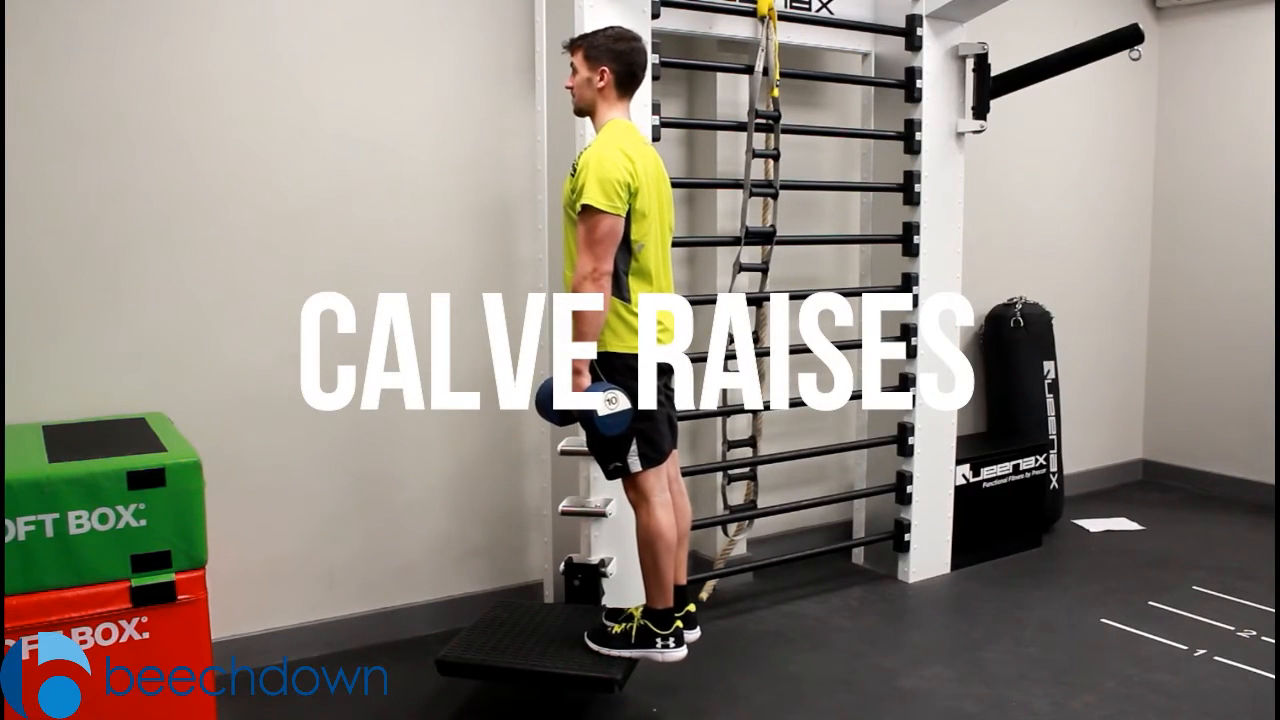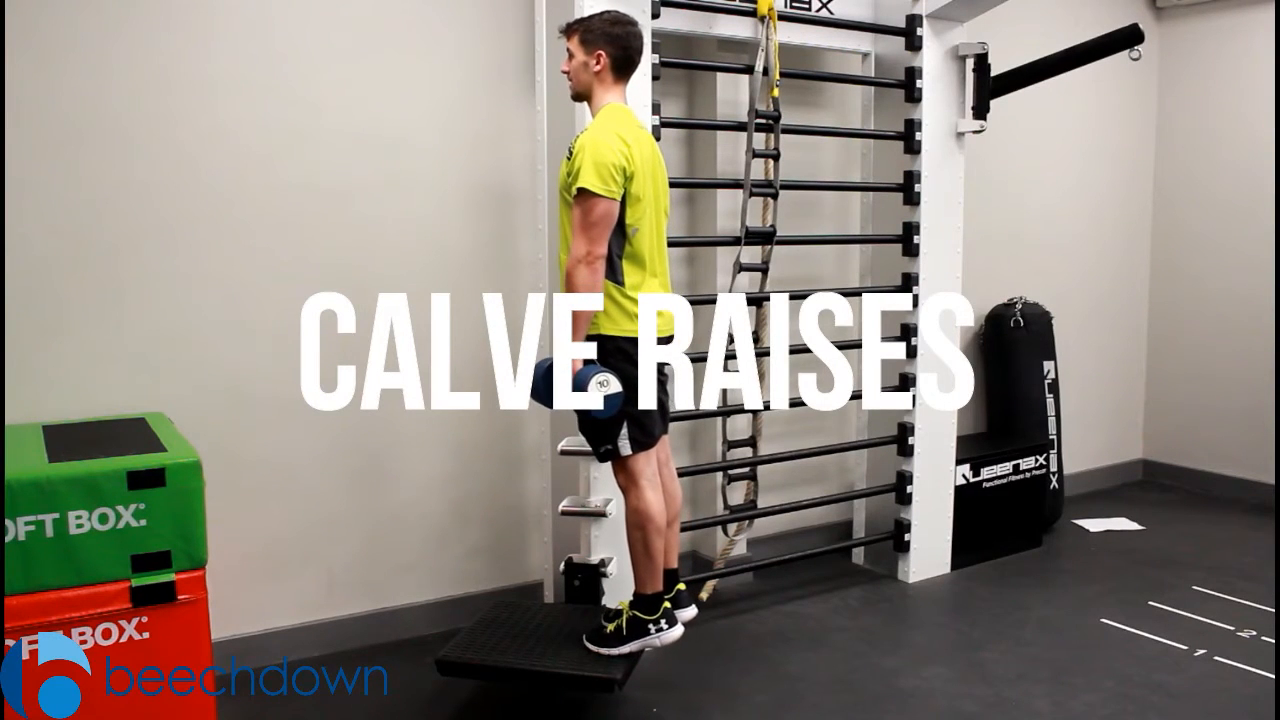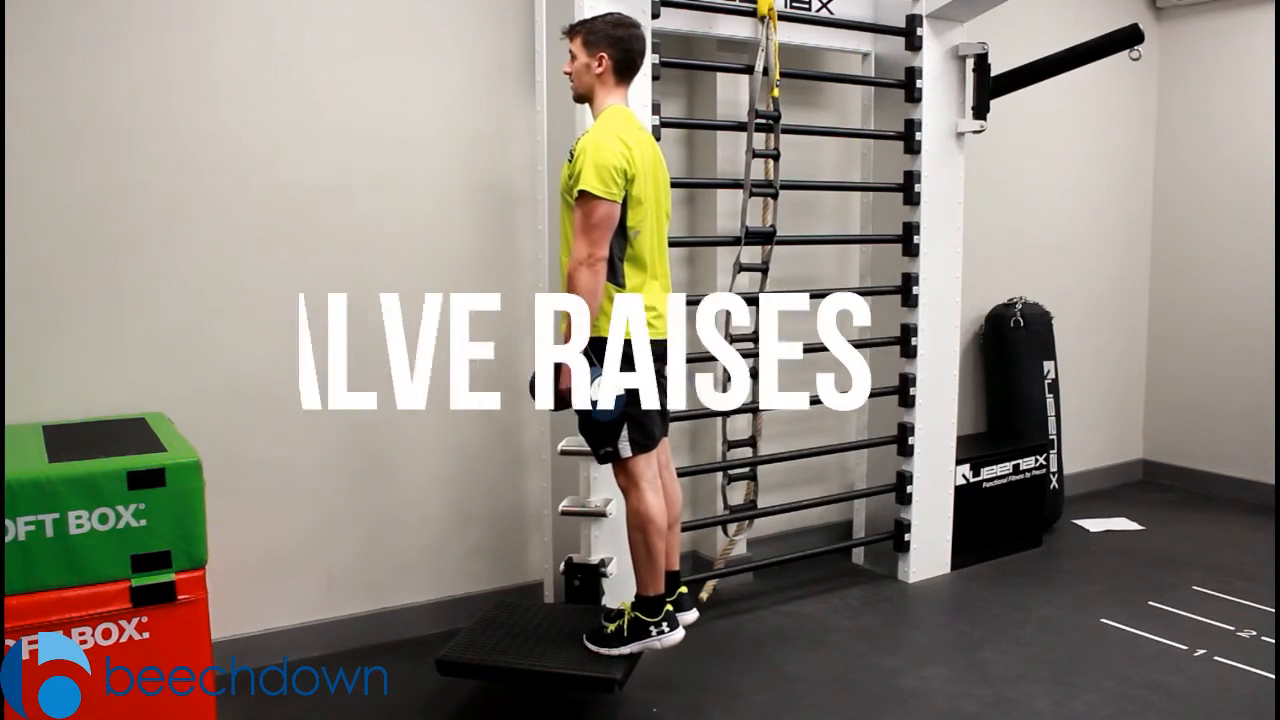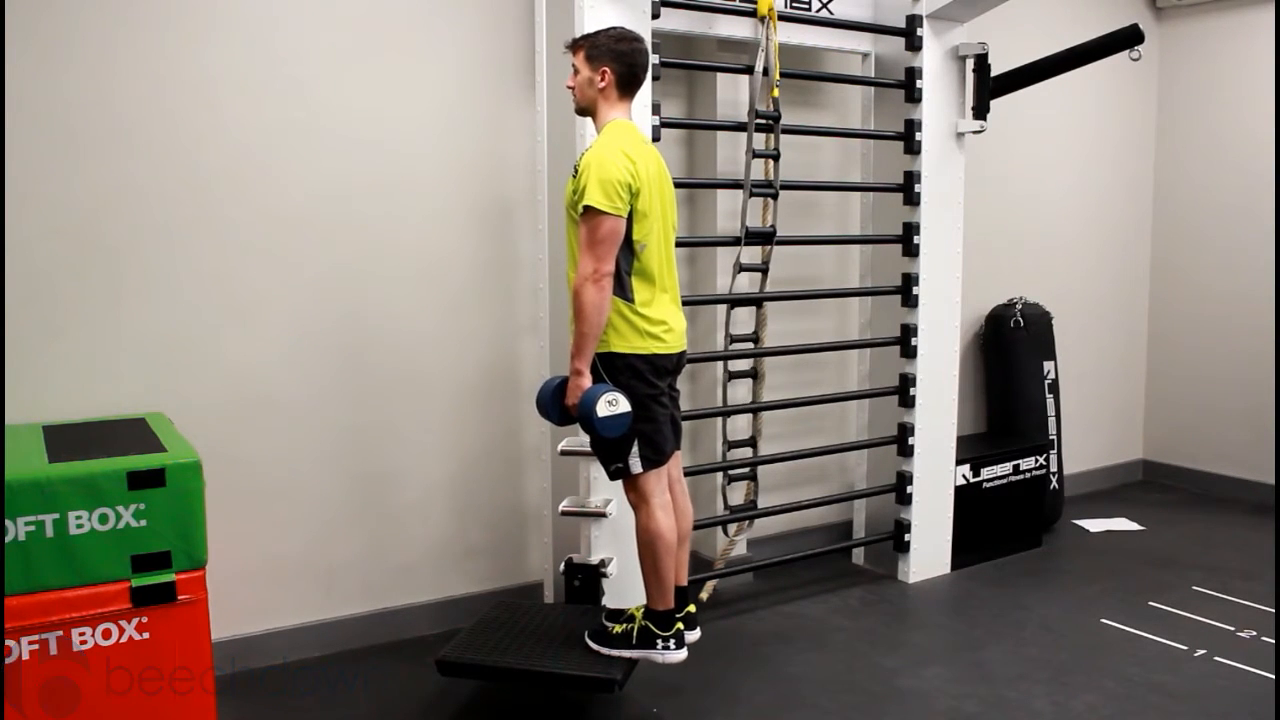
dt=0.7s
person 1, frame 1
left shoulder: (604, 157)
right shoulder: (641, 151)
left elbow: (595, 272)
left wrist: (579, 365)
left hip: (620, 348)
right hip: (653, 337)
left knee: (645, 486)
right knee: (664, 476)
left ankle: (659, 626)
right ankle: (677, 608)
person 1, frame 2
left shoulder: (599, 141)
right shoulder: (637, 135)
left elbow: (590, 256)
left wrist: (574, 346)
left hip: (615, 331)
right hip: (649, 322)
left knee: (635, 471)
right knee: (655, 460)
left ankle: (649, 611)
right ankle: (670, 590)
person 1, frame 3
left shoulder: (601, 142)
right shoulder: (639, 137)
left elbow: (591, 257)
left wrist: (572, 349)
left hip: (615, 334)
right hip: (649, 324)
left knee: (635, 473)
right knee: (655, 462)
left ankle: (651, 614)
right ankle: (671, 592)
person 1, frame 4
left shoulder: (605, 158)
right shoulder: (644, 151)
left elbow: (597, 274)
left wrist: (580, 366)
left hip: (628, 348)
right hip: (661, 337)
left knee: (646, 487)
right knee: (666, 478)
left ankle: (658, 626)
right ankle: (677, 608)
